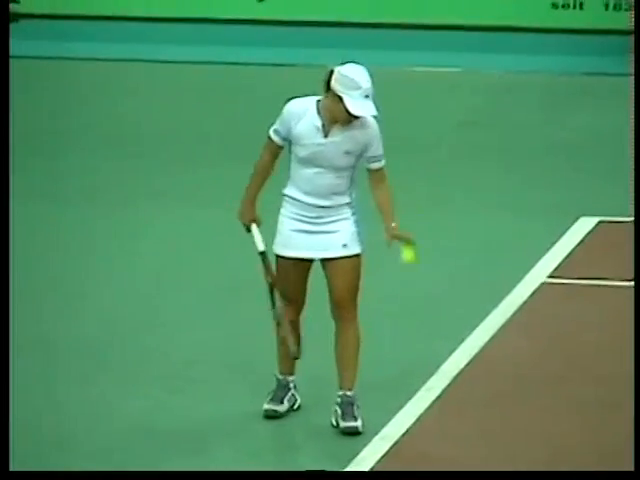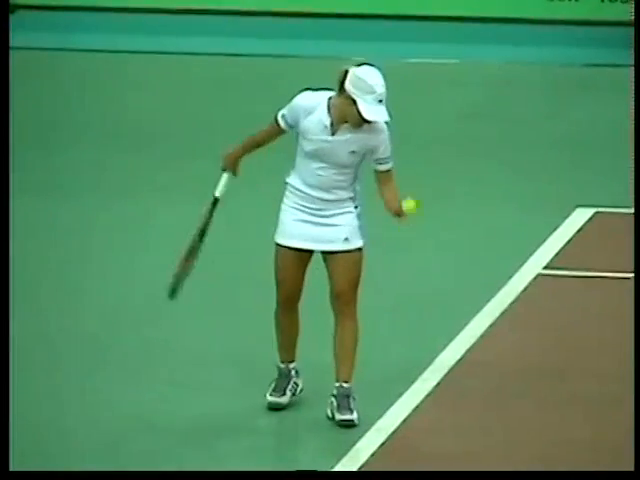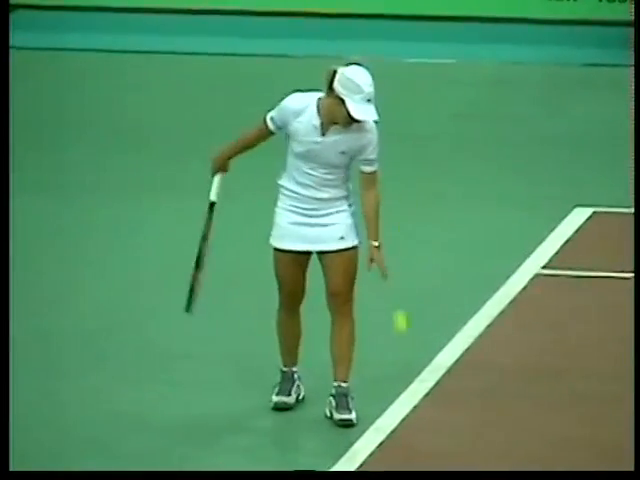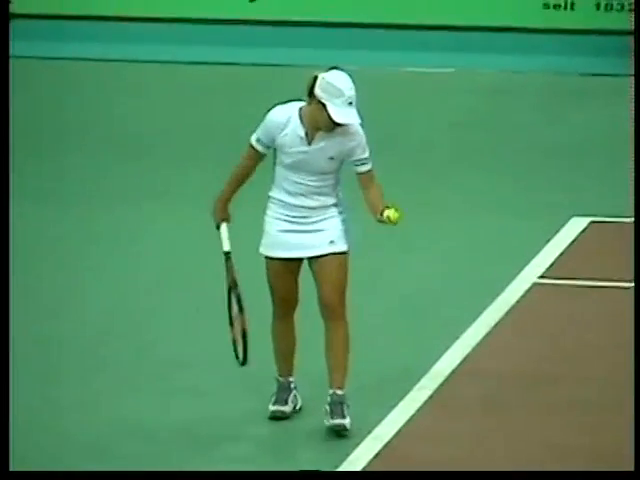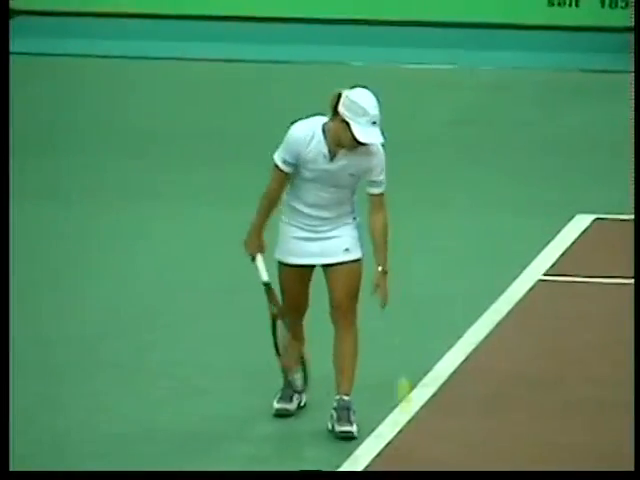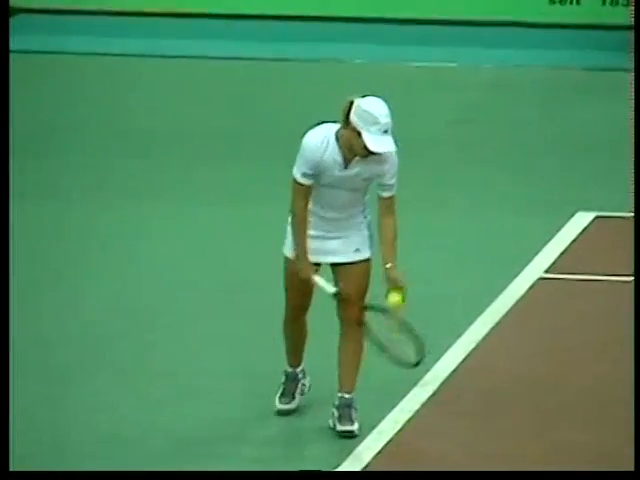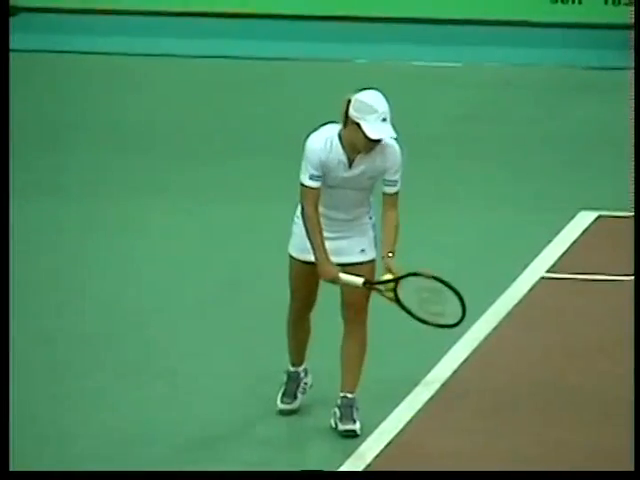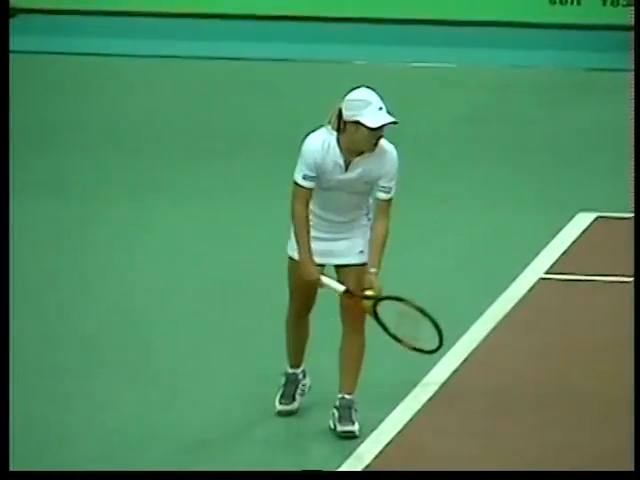
dt=0.3s
person 1, frame 1
left shoulder: (367, 128)
right shoulder: (295, 111)
left elbow: (378, 182)
right elbow: (269, 154)
left wrist: (391, 226)
right wrist: (249, 201)
left hip: (339, 224)
right hip: (294, 220)
left knee: (345, 311)
right knee: (290, 307)
left ankle: (346, 398)
right ankle: (285, 384)
person 1, frame 2
left shoulder: (376, 132)
right shoulder: (306, 104)
left elbow: (385, 181)
right elbow: (273, 130)
left wrist: (396, 206)
right wrist: (238, 153)
left hip: (342, 219)
right hip: (297, 213)
left knee: (344, 304)
right knee: (287, 300)
left ankle: (343, 391)
right ankle: (286, 372)
person 1, frame 3
left shoulder: (365, 131)
right shoulder: (295, 106)
left elbow: (369, 188)
right elbow: (263, 131)
left wrist: (375, 243)
right wrist: (227, 155)
left hip: (336, 220)
right hip: (291, 216)
left knee: (341, 303)
right knee: (289, 301)
left ankle: (341, 390)
right ankle: (289, 375)
person 1, frame 4
left shoulder: (352, 135)
right shoulder: (279, 119)
left elbow: (368, 183)
right elbow: (250, 160)
left wrist: (383, 213)
right wrist: (224, 200)
left hip: (326, 226)
right hip: (281, 225)
left knee: (334, 310)
right knee: (284, 309)
left ankle: (337, 397)
right ankle: (286, 386)
person 1, frame 5
left shoulder: (372, 152)
right shoulder: (301, 135)
left elbow: (377, 210)
right elbow: (276, 186)
left wrist: (382, 267)
right wrist: (256, 231)
left hip: (341, 235)
right hip: (296, 232)
left knee: (344, 315)
right knee: (293, 312)
left ankle: (343, 403)
right ankle: (293, 383)
person 1, frame 6
left shoulder: (386, 157)
right shoulder: (315, 142)
left elbow: (387, 213)
right elbow: (299, 202)
left wrist: (390, 264)
right wrist: (301, 256)
left hip: (352, 236)
right hip: (308, 233)
left knee: (352, 317)
right knee: (295, 310)
left ankle: (345, 401)
right ankle: (295, 375)
person 1, frame 7
left shoulder: (390, 152)
right shoulder: (319, 144)
left elbow: (390, 208)
right elbow: (310, 206)
left wrist: (388, 256)
right wrist: (322, 259)
left hip: (357, 235)
right hip: (313, 231)
left knee: (355, 317)
right knee: (299, 310)
left ankle: (347, 401)
right ankle: (297, 374)
person 1, frame 8
left shoulder: (387, 157)
right shoulder: (316, 145)
left elbow: (381, 217)
right elbow: (299, 204)
left wrist: (373, 268)
right wrist: (305, 258)
left hip: (356, 239)
right hip: (312, 234)
left knee: (355, 319)
right knee: (299, 310)
left ankle: (345, 402)
right ankle: (295, 376)
